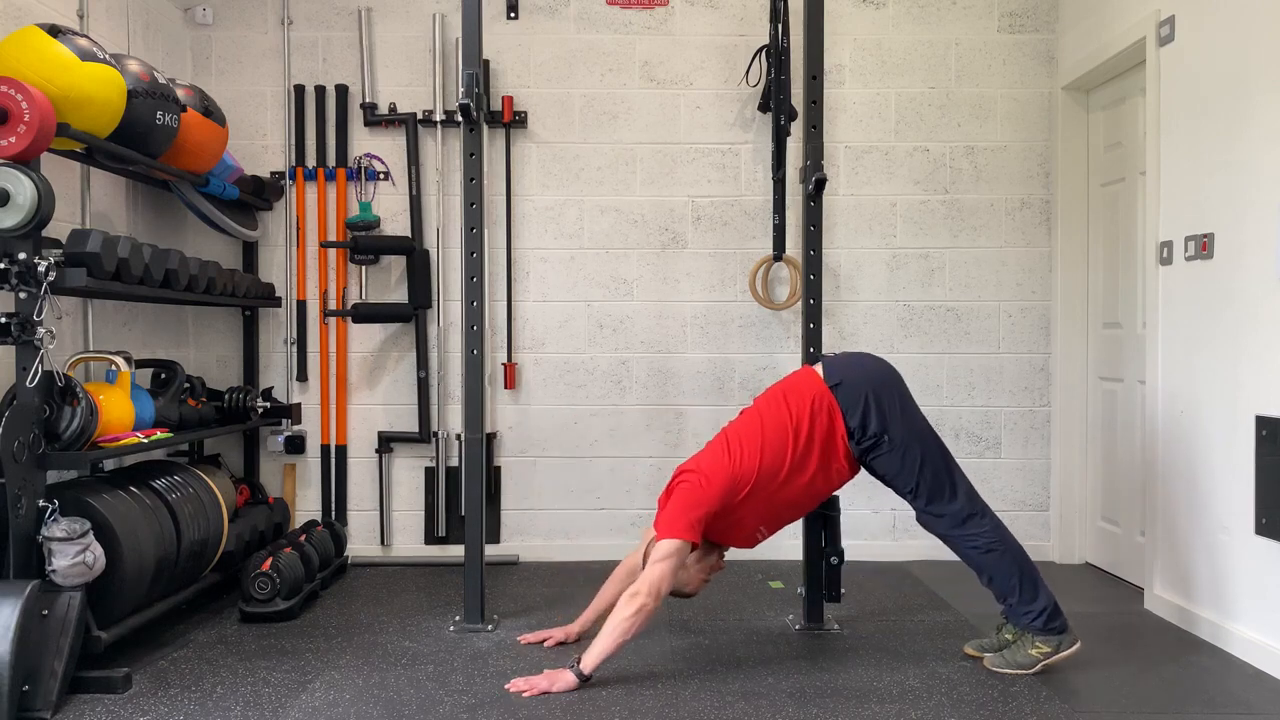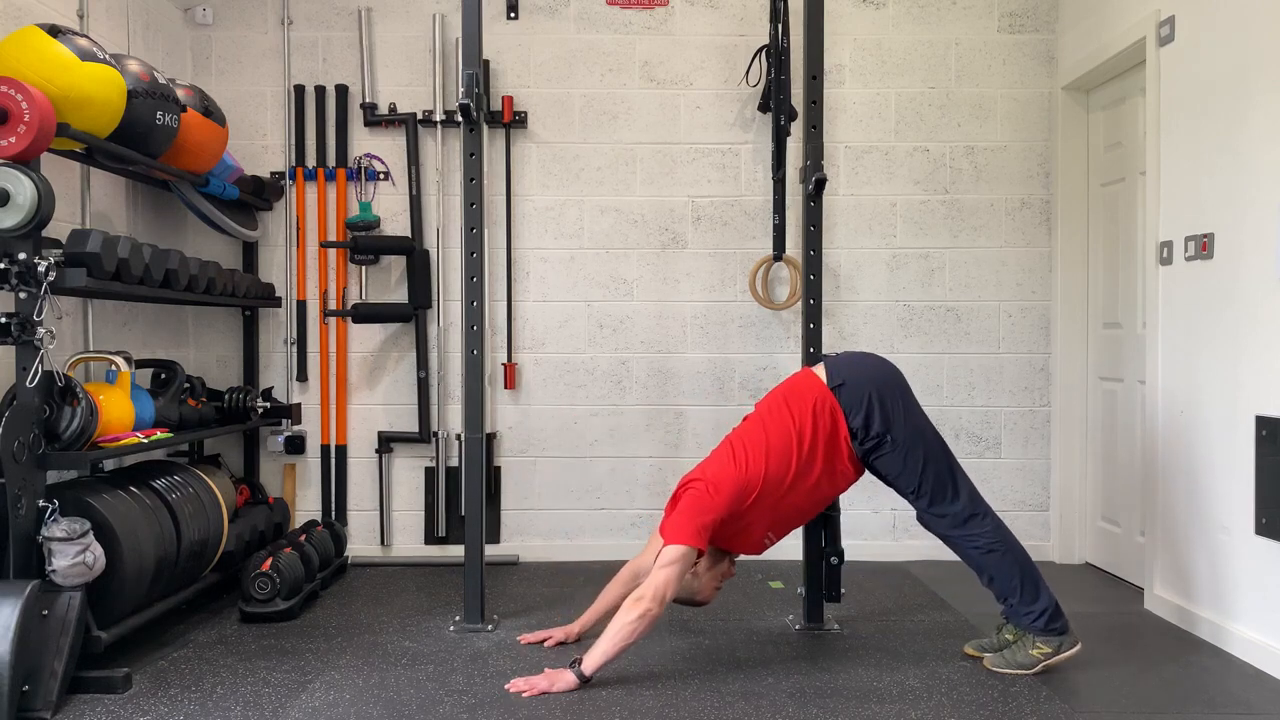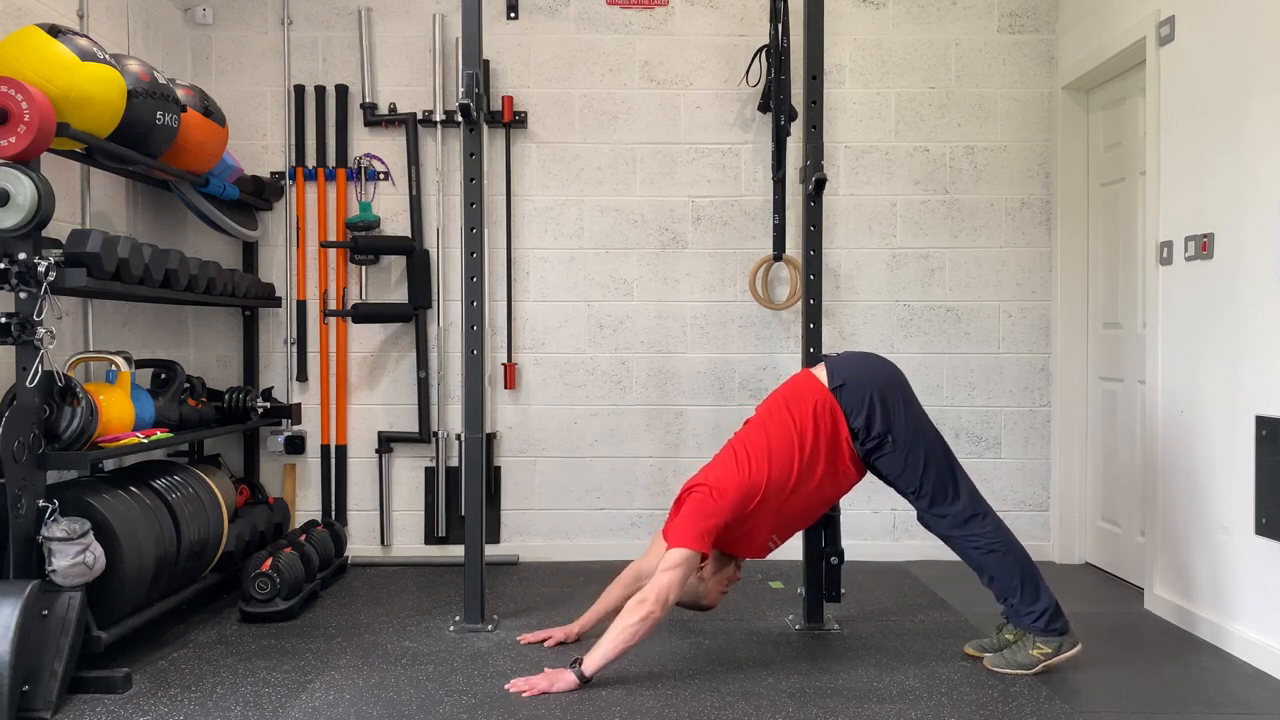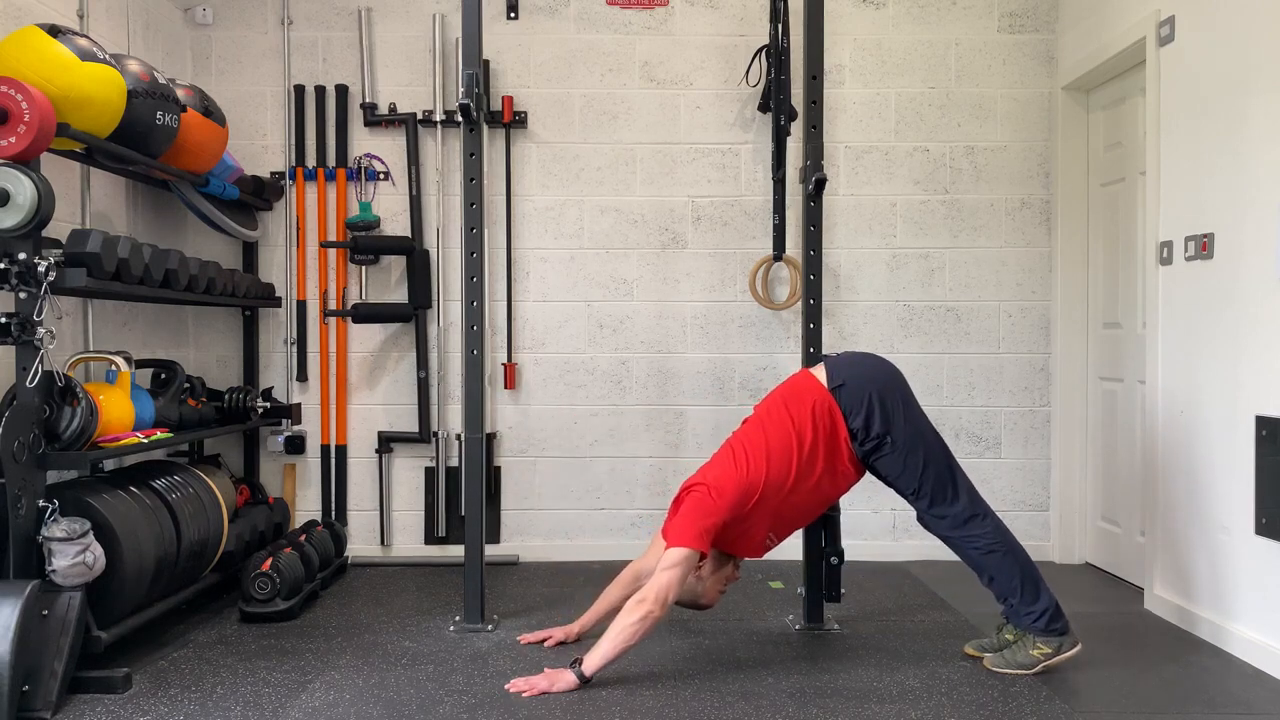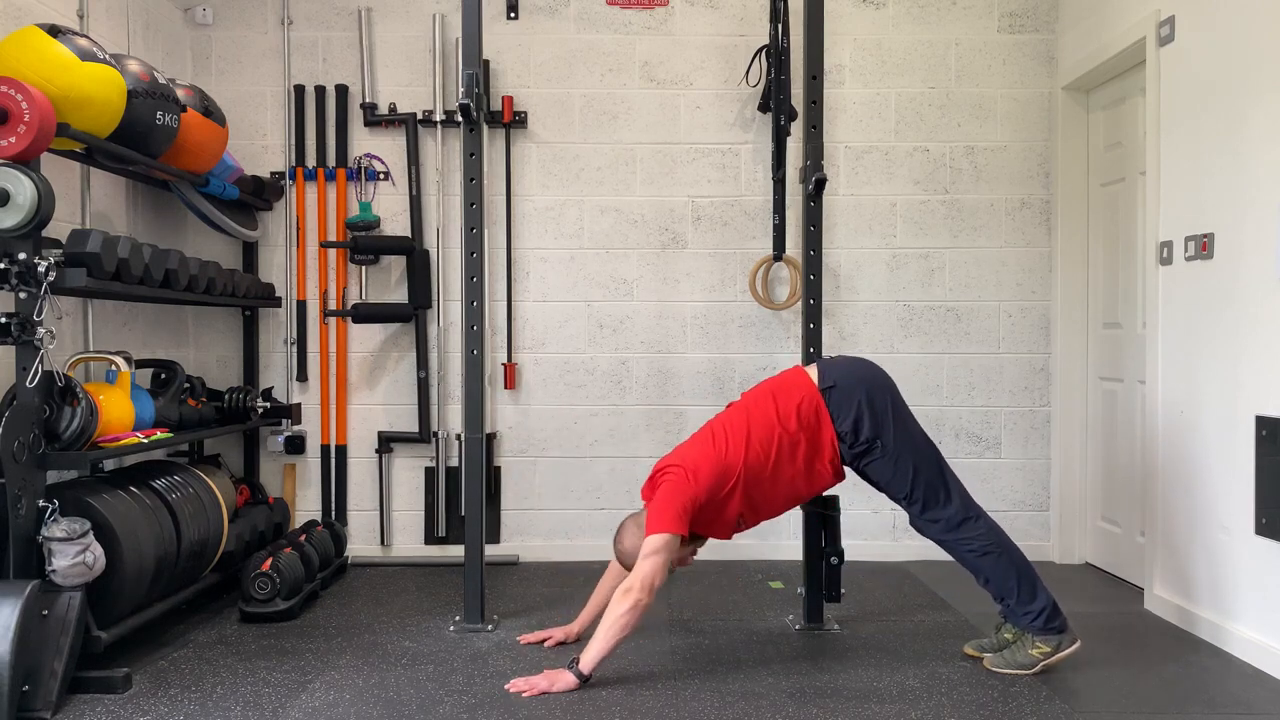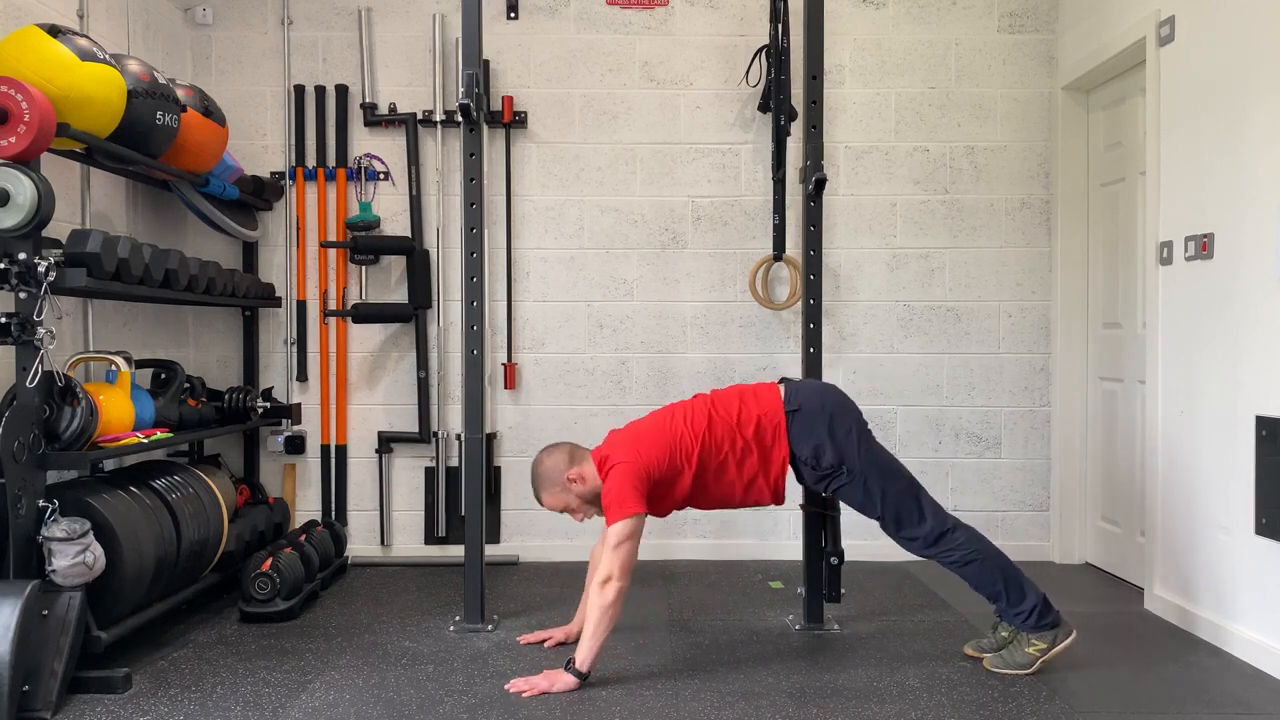
dt=0.4s
person 1, frame 1
left shoulder: (692, 501)
right shoulder: (690, 501)
left elbow: (644, 596)
right elbow: (635, 564)
left wrist: (578, 673)
right wrist: (576, 627)
left hip: (855, 399)
right hip: (845, 395)
left knee: (952, 512)
right knee: (945, 512)
left ankle: (1044, 628)
right ankle: (1023, 619)
person 1, frame 2
left shoulder: (701, 507)
right shoulder: (695, 507)
left elbow: (648, 599)
right elbow: (639, 567)
left wrist: (578, 673)
right wrist: (575, 627)
left hip: (856, 399)
right hip: (848, 395)
left knee: (954, 512)
right knee: (947, 513)
left ankle: (1046, 629)
right ankle: (1024, 621)
person 1, frame 3
left shoulder: (704, 511)
right shoulder: (701, 510)
left elbow: (651, 602)
right elbow: (641, 569)
left wrist: (578, 673)
right wrist: (576, 627)
left hip: (858, 399)
right hip: (849, 395)
left knee: (954, 513)
right knee: (949, 513)
left ankle: (1045, 630)
right ankle: (1024, 621)
person 1, frame 4
left shoulder: (704, 508)
right shoulder: (700, 508)
left elbow: (651, 602)
right elbow: (640, 569)
left wrist: (578, 673)
right wrist: (576, 627)
left hip: (858, 399)
right hip: (848, 396)
left knee: (954, 514)
right knee: (947, 514)
left ankle: (1046, 630)
right ankle: (1024, 621)
person 1, frame 5
left shoulder: (675, 491)
right shoulder: (674, 491)
left elbow: (637, 592)
right elbow: (624, 566)
left wrist: (577, 672)
right wrist: (575, 627)
left hip: (845, 405)
right hip: (838, 400)
left knee: (946, 516)
right knee: (938, 517)
left ankle: (1044, 628)
right ankle: (1022, 619)
person 1, frame 6
left shoulder: (622, 470)
right shoulder: (617, 458)
left elbow: (612, 579)
right elbow: (603, 553)
left wrist: (575, 670)
right wrist: (574, 626)
left hip: (806, 429)
right hip: (798, 422)
left knee: (921, 528)
right knee: (917, 527)
left ankle: (1038, 623)
right ankle: (1015, 619)
